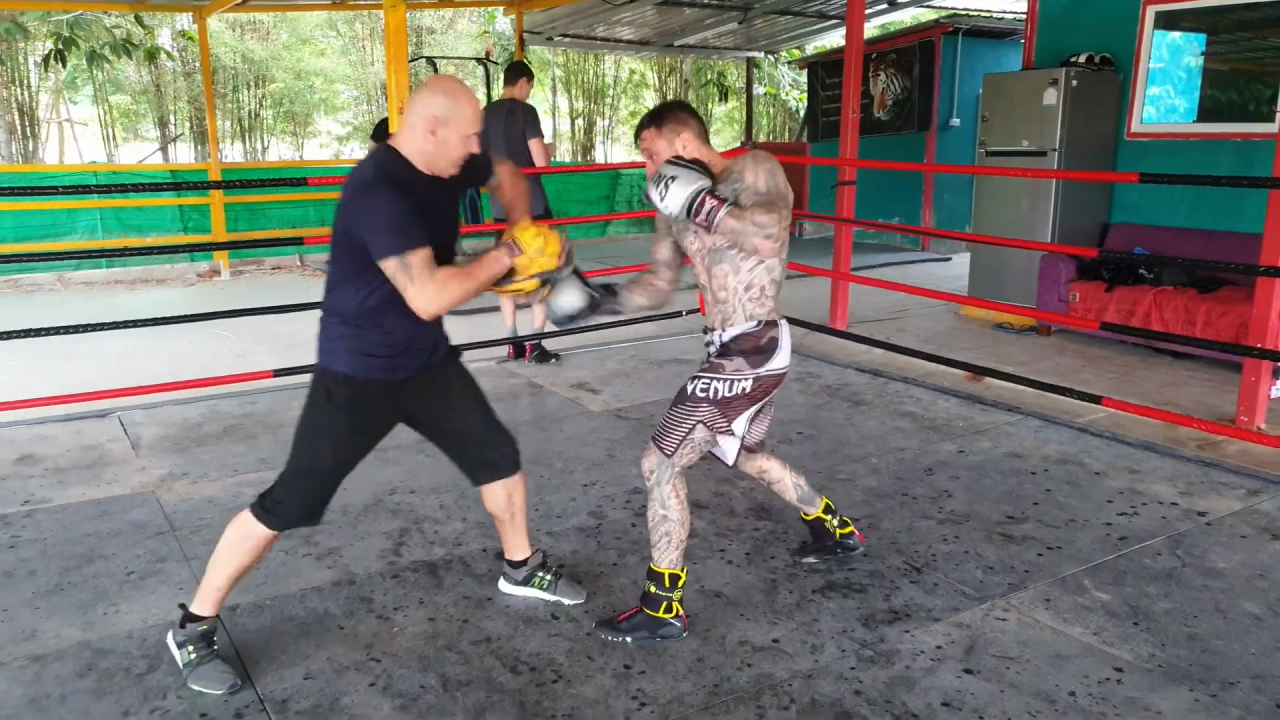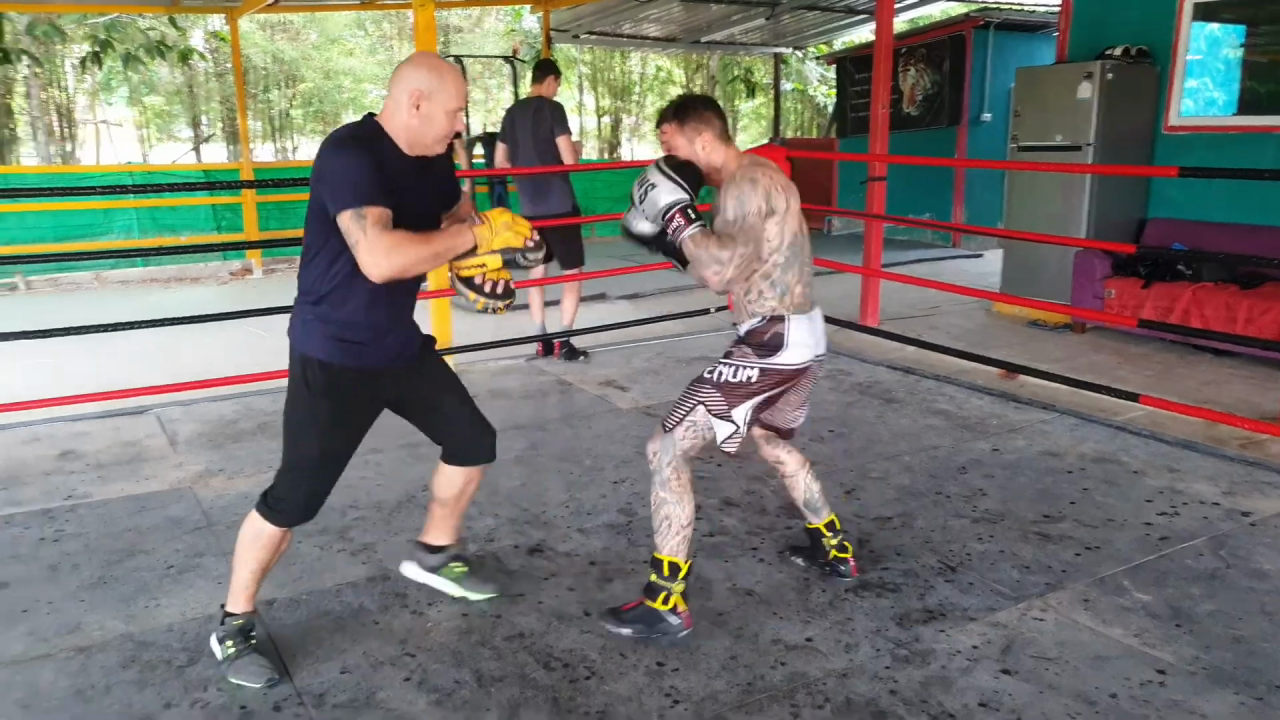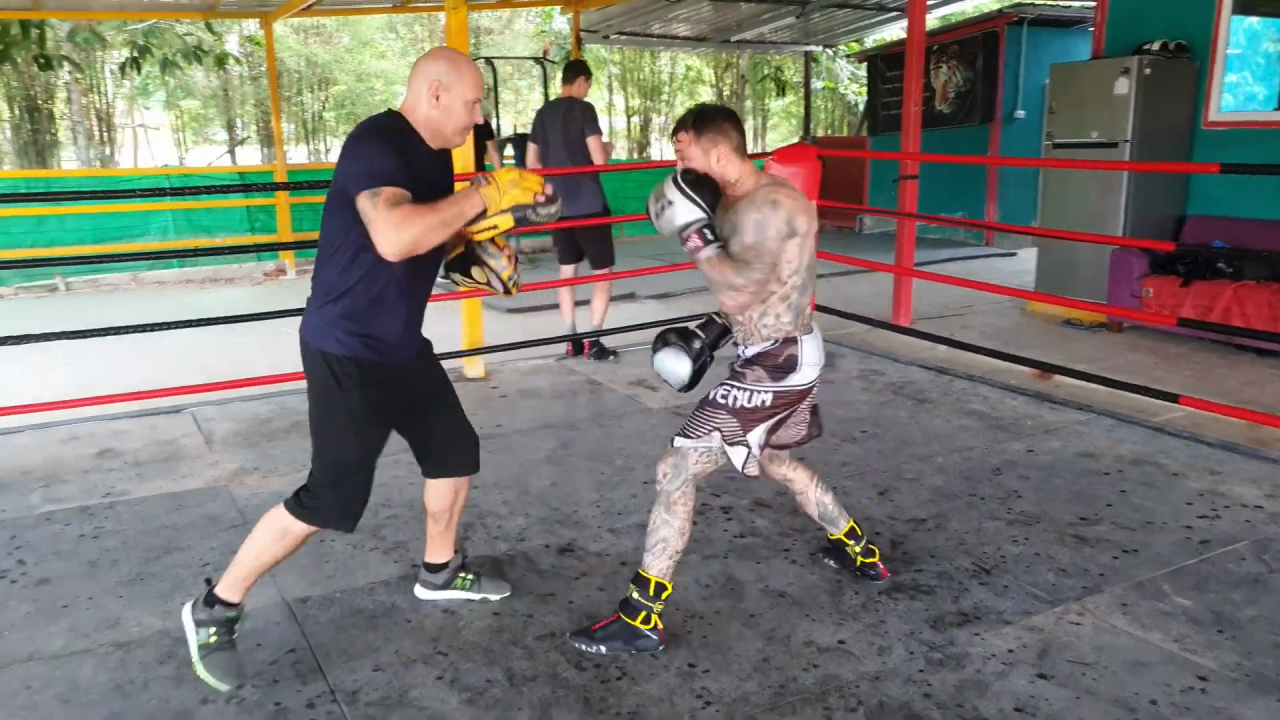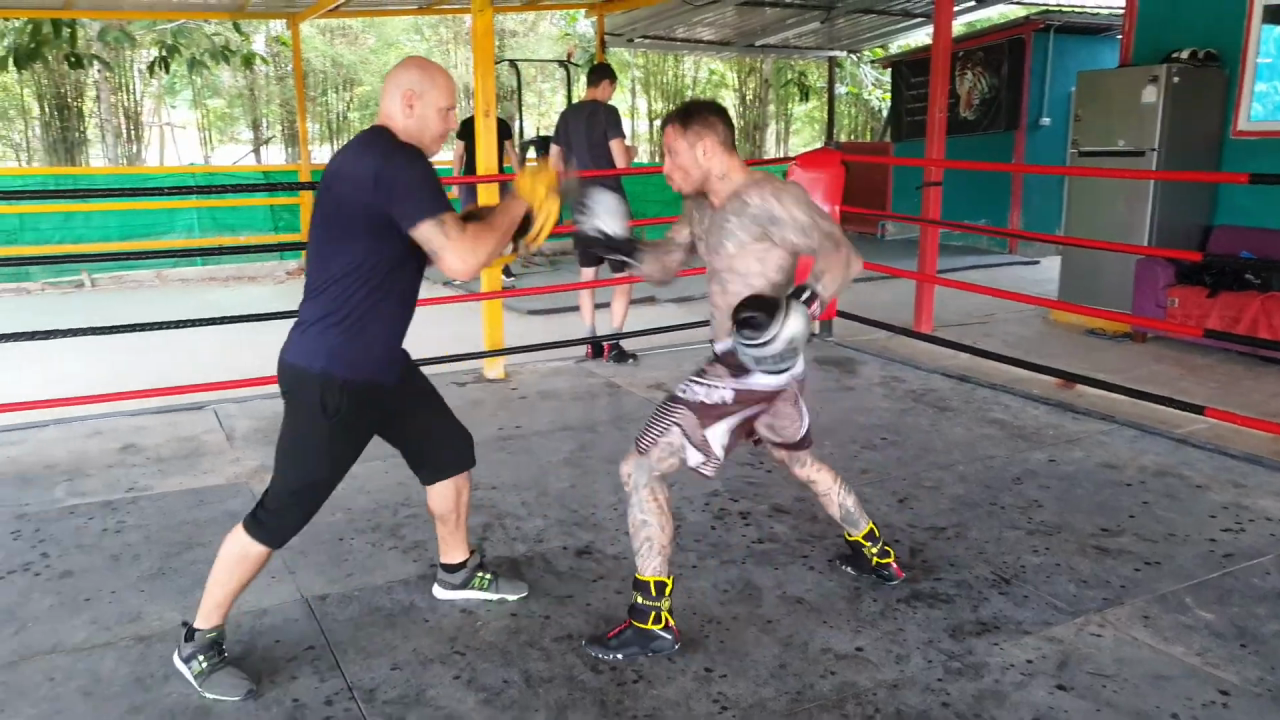
dt=0.2s
person 1, frame 1
left shoulder: (447, 165)
right shoulder: (381, 189)
left elbow: (504, 174)
right elbow: (431, 296)
left wrist: (525, 231)
right wrist: (507, 254)
left hip: (426, 358)
right hip: (358, 373)
left knee: (496, 454)
right knee: (293, 499)
left ankle: (521, 566)
right ankle: (195, 626)
person 1, frame 2
left shoulder: (431, 159)
right shoulder: (350, 154)
left elbow: (458, 211)
right elbow: (380, 259)
left wrist: (487, 245)
right wrist: (475, 235)
left hip: (402, 344)
right hip: (332, 355)
left knee: (473, 441)
right knee: (295, 496)
left ankle: (433, 554)
right ankle: (233, 626)
person 1, frame 3
left shoulder: (436, 153)
right shoulder: (377, 143)
right elbow: (394, 238)
right wrist: (486, 196)
left hip: (400, 343)
right hip: (345, 350)
left knee: (456, 450)
right knee: (333, 498)
left ankle: (439, 570)
right ankle: (216, 608)
person 1, frame 4
left shoulder: (370, 157)
right shoulder: (397, 162)
right elbow: (462, 259)
left wrist: (486, 226)
right wrist: (517, 204)
left hip: (377, 362)
right hip: (330, 374)
left knee: (450, 452)
right knee: (282, 512)
left ankle: (456, 570)
right ankle: (199, 640)
person 2, frame 1
left shoulder: (756, 171)
right shoulder: (681, 207)
left elbow: (770, 236)
right elbow: (656, 285)
left wrist: (702, 202)
right wrist: (599, 299)
left hip: (751, 349)
right hip: (733, 347)
left knee: (659, 465)
right knee: (747, 455)
left ankle: (663, 607)
right ankle: (836, 530)
person 2, frame 2
left shoulder: (750, 181)
right shoulder: (740, 184)
left elbow: (720, 271)
right elbow: (734, 271)
left wrist: (676, 213)
right wrist: (671, 240)
left hip: (770, 344)
right hip: (798, 338)
left knee: (666, 449)
right knee: (770, 441)
left ankle: (665, 601)
right ankle: (834, 549)
person 2, frame 3
left shoulder: (768, 202)
right shoulder: (757, 201)
left elbow: (736, 293)
left wrist: (691, 229)
right wrist: (708, 335)
left hip: (776, 367)
right hip: (789, 357)
left knee: (675, 471)
right knee: (777, 460)
left ankle: (641, 619)
right ankle: (860, 552)
person 2, frame 4
left shoulder: (772, 196)
right shoulder: (703, 209)
left elbow: (845, 258)
right elbow: (664, 262)
left wrist: (799, 307)
right wrist: (621, 249)
left hip: (753, 367)
right hip: (745, 359)
left knee: (640, 471)
right knee: (800, 460)
left ankle: (652, 619)
right ankle: (876, 553)
person 3, frame 1
left shoulder: (486, 115)
right shoulder: (525, 111)
right elbow: (541, 162)
right wrist: (548, 151)
left hip: (502, 209)
right hip: (532, 206)
left ankle: (513, 343)
right ankle: (535, 345)
person 3, frame 2
left shoulder: (512, 113)
right shoulder: (552, 109)
left elbow: (501, 163)
right elbow: (569, 159)
right wrist: (576, 149)
left hip: (529, 207)
right hip: (559, 204)
left knee: (536, 271)
right knee: (572, 272)
left ankle: (542, 341)
right ankle: (563, 342)
person 3, frame 3
left shoulder: (543, 113)
right shoulder: (583, 109)
left elbow: (532, 163)
right elbow: (599, 160)
right wrist: (606, 149)
left hip: (560, 207)
right hip: (589, 205)
left knee: (567, 272)
right knee: (602, 272)
left ankle: (572, 340)
right ankle: (593, 342)
person 3, frame 4
left shoulder: (567, 115)
right shoulder: (607, 112)
left elbow: (555, 165)
right elbow: (621, 163)
right wrist: (629, 153)
left hip: (582, 209)
left knee: (588, 274)
right knee: (622, 276)
left ankle: (591, 343)
right ankle: (613, 345)
